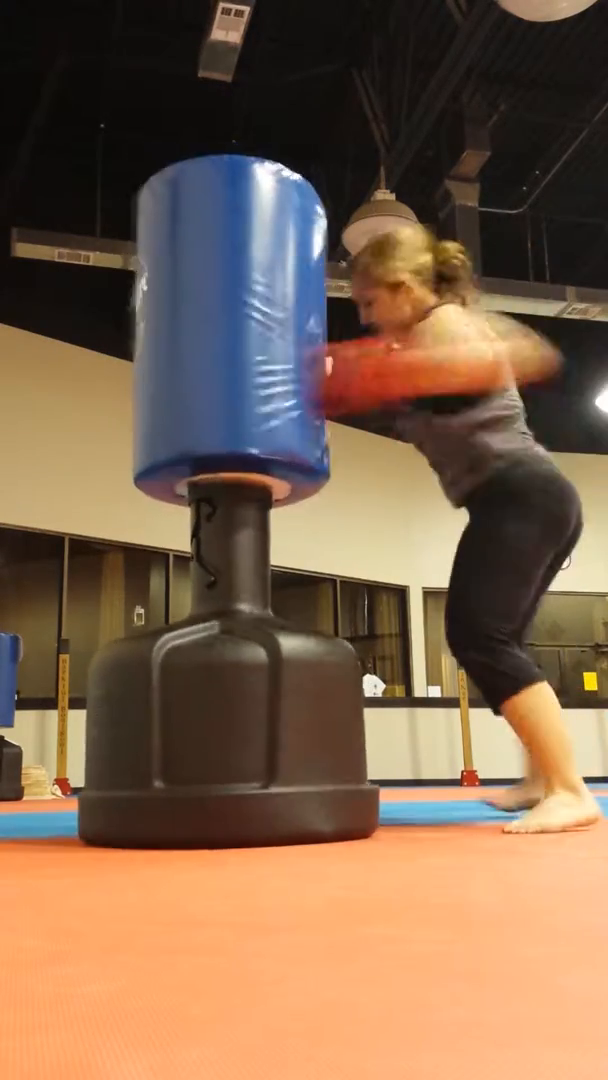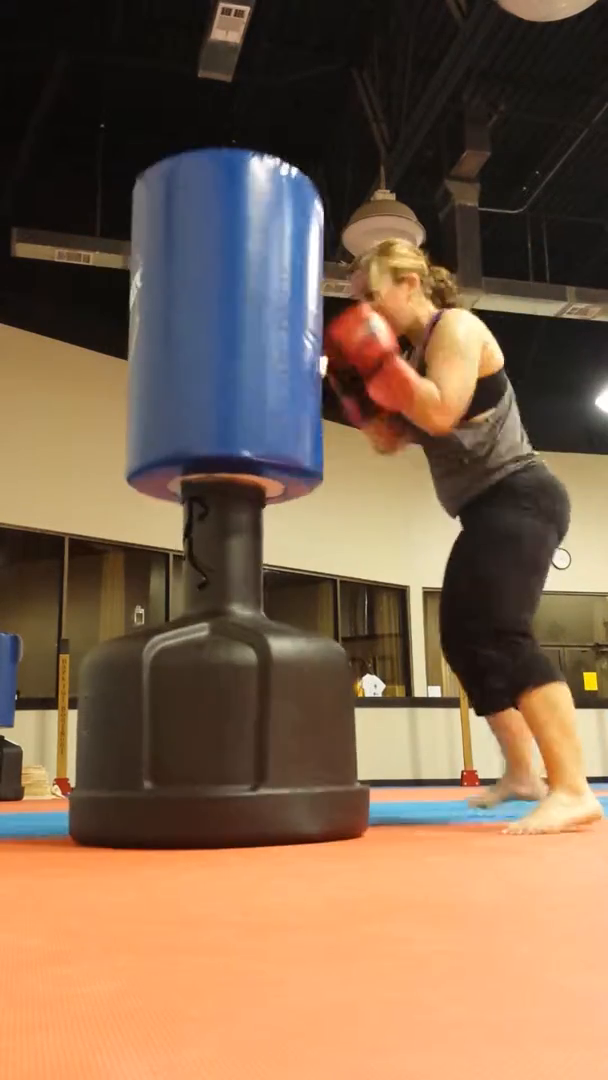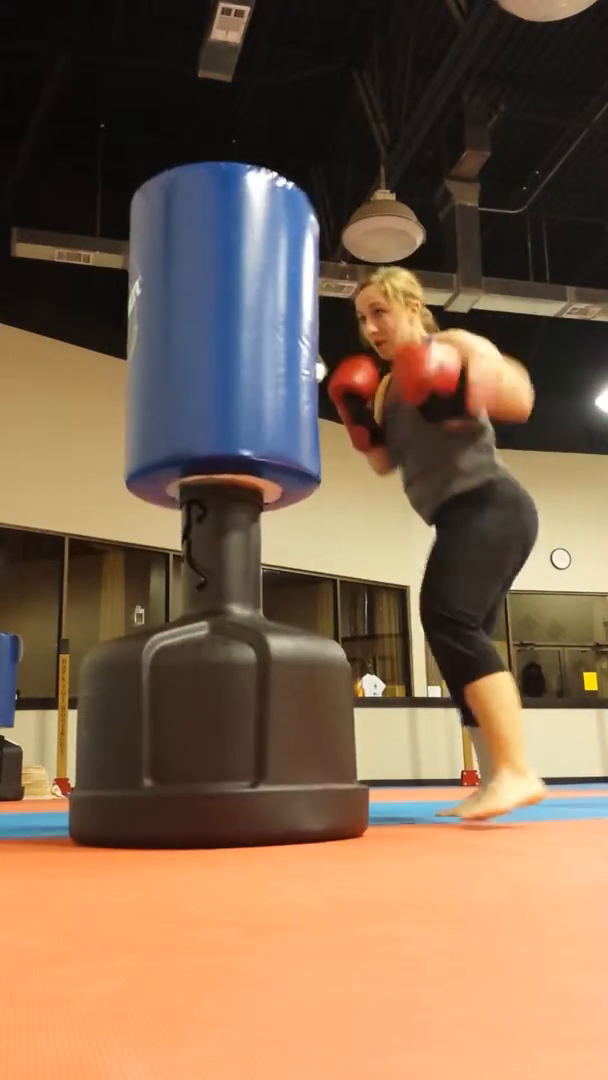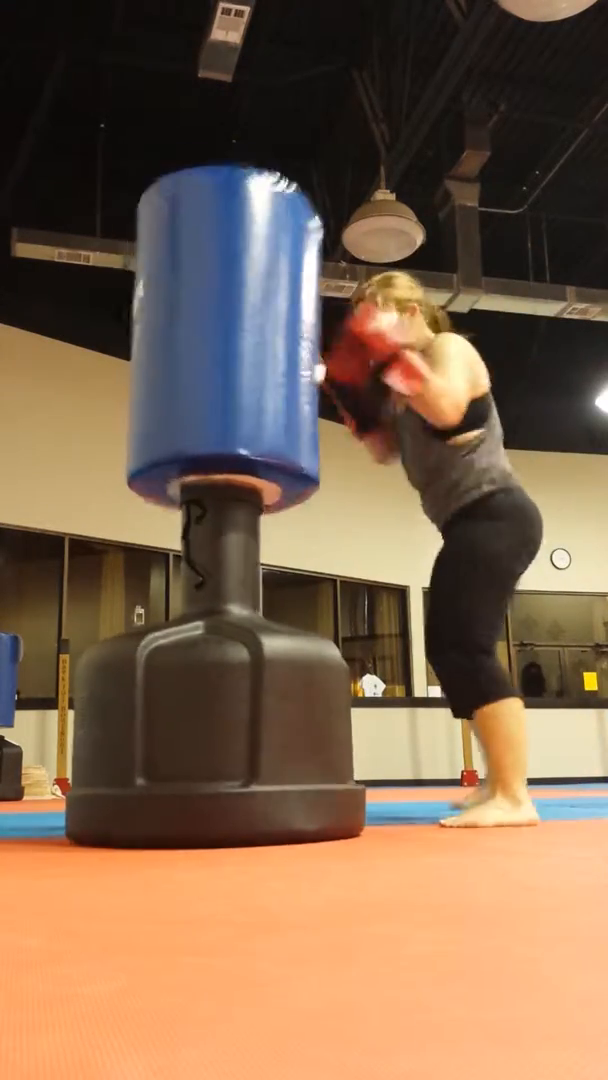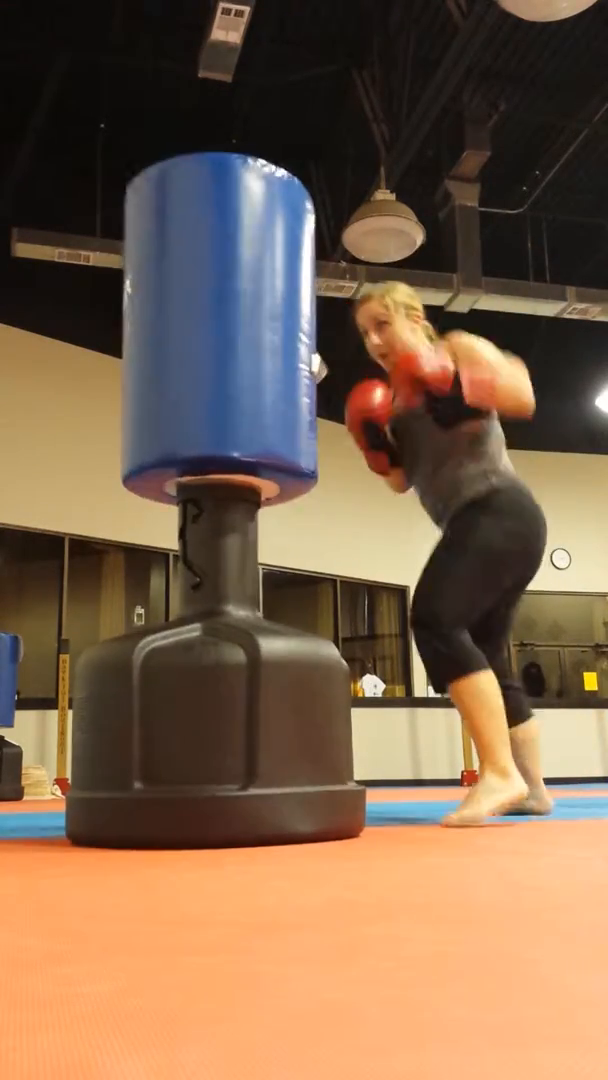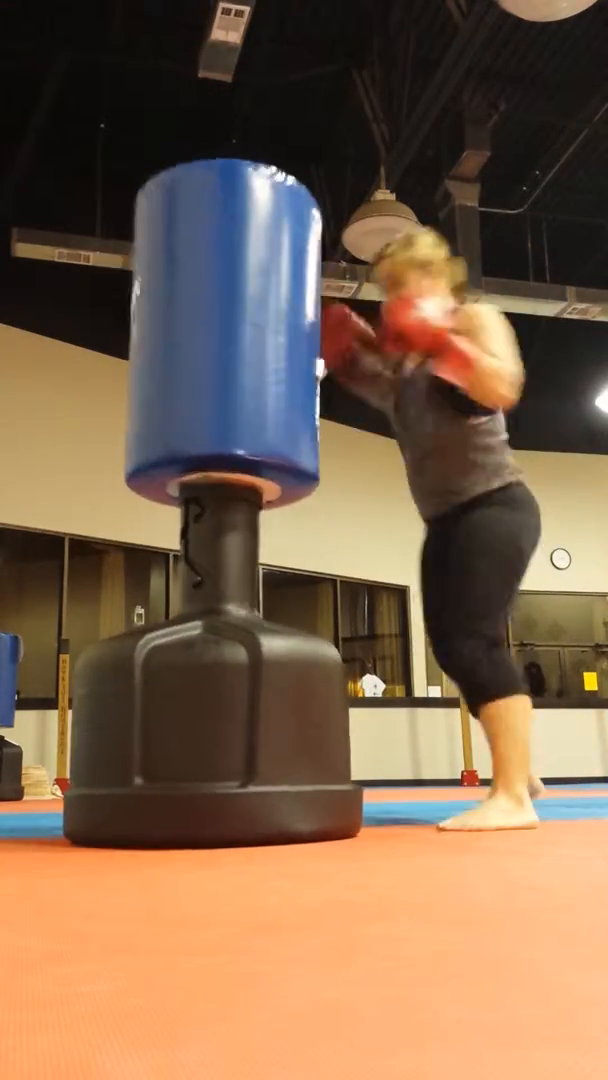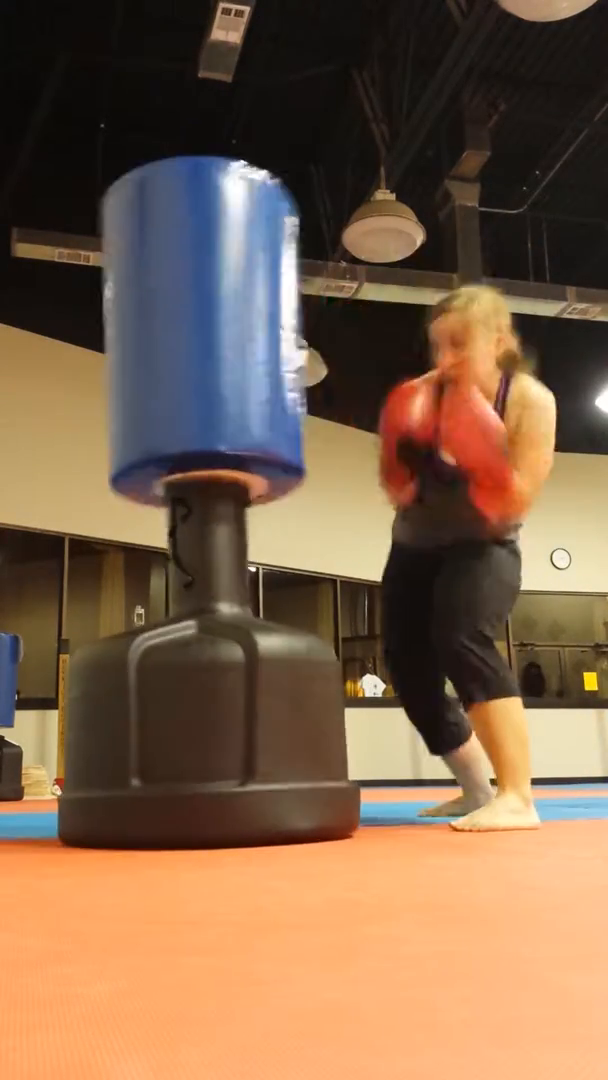
dt=0.3s
person 1, frame 1
left shoulder: (439, 329)
left elbow: (499, 358)
left hip: (520, 500)
right hip: (541, 499)
left knee: (478, 636)
right knee: (493, 643)
left ankle: (569, 793)
right ankle: (542, 780)
person 1, frame 2
left shoulder: (457, 326)
right shoulder: (413, 349)
left elbow: (442, 413)
right elbow: (386, 441)
left wrist: (382, 361)
right wrist: (353, 386)
left hip: (518, 498)
right hip: (486, 511)
left knee: (501, 632)
right knee: (463, 639)
right ankle: (520, 773)
person 1, frame 3
left shoulder: (456, 344)
right shoulder: (388, 388)
left elbow: (520, 399)
right elbow: (384, 462)
left wrist: (461, 379)
right wrist: (356, 416)
left hip: (491, 508)
right hip: (460, 521)
left knee: (450, 618)
right knee: (455, 632)
left ankle: (517, 772)
right ankle: (496, 781)
person 1, frame 4
left shoulder: (450, 350)
right shoulder: (399, 383)
left elbow: (444, 412)
right elbow: (383, 450)
left wrist: (399, 356)
left hip: (495, 517)
right hip: (470, 528)
left knee: (464, 645)
right knee: (451, 650)
left ankle: (512, 797)
right ankle: (499, 782)
person 1, frame 5
left shoulder: (460, 348)
right shoulder: (394, 399)
left elbow: (521, 394)
right elbow: (398, 479)
left wrist: (448, 378)
right wrist: (373, 439)
left hip: (498, 515)
right hip: (475, 528)
left knee: (434, 620)
right knee: (481, 657)
left ankle: (499, 774)
right ankle: (531, 786)
person 1, frame 6
left shoulder: (478, 320)
right shoulder: (400, 343)
left elbow: (498, 389)
left wrist: (437, 339)
right wrist: (352, 365)
left hip: (494, 507)
right hip: (444, 520)
left knee: (473, 638)
right knee: (455, 646)
left ankle: (513, 798)
right ankle: (521, 777)
person 1, frame 7
left shoulder: (530, 402)
right shoulder: (423, 394)
left elbow: (515, 505)
right elbow: (399, 496)
left wrist: (484, 454)
right wrist: (404, 457)
left hip: (482, 552)
right hip: (415, 556)
left knee: (462, 640)
right knee: (413, 681)
left ankle: (516, 799)
right ankle: (476, 792)
